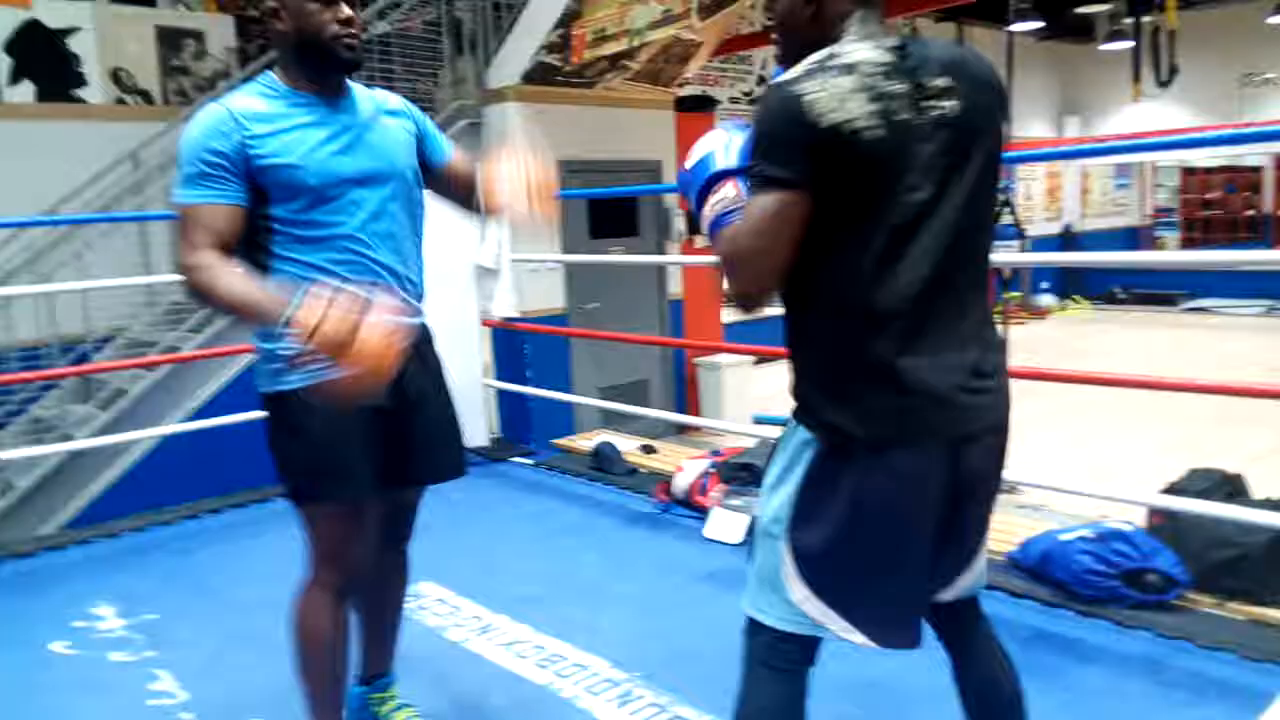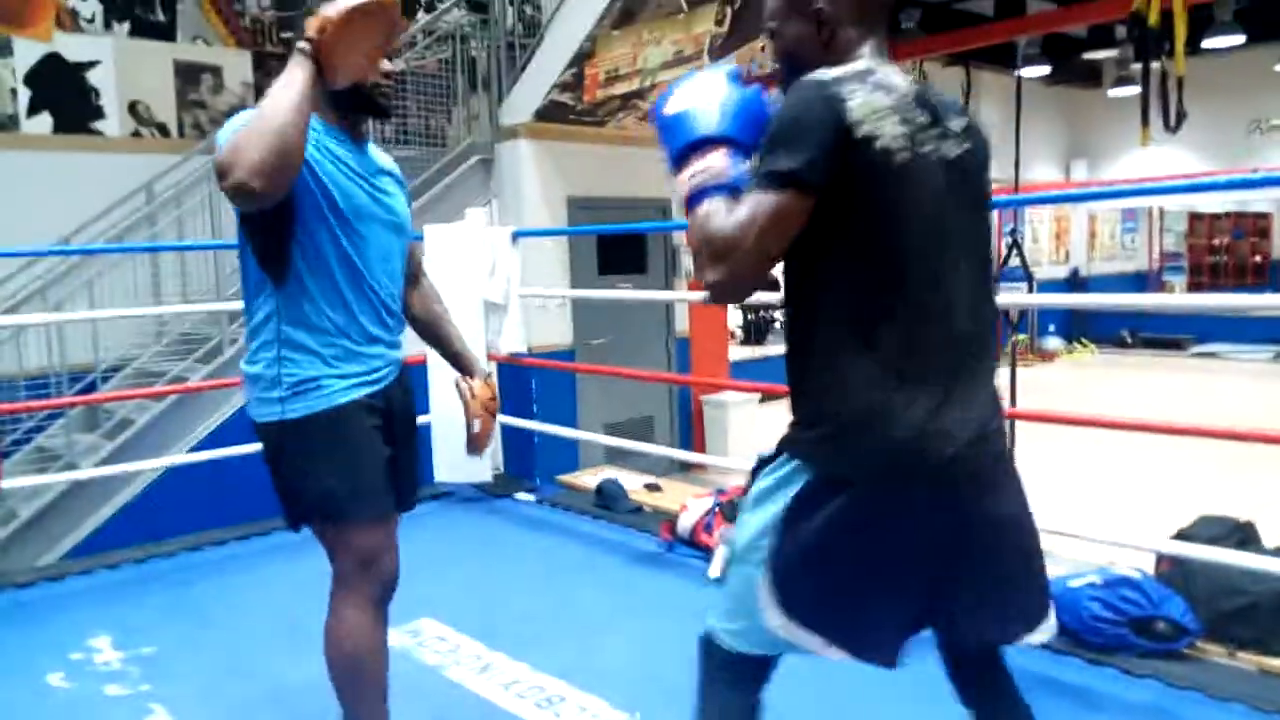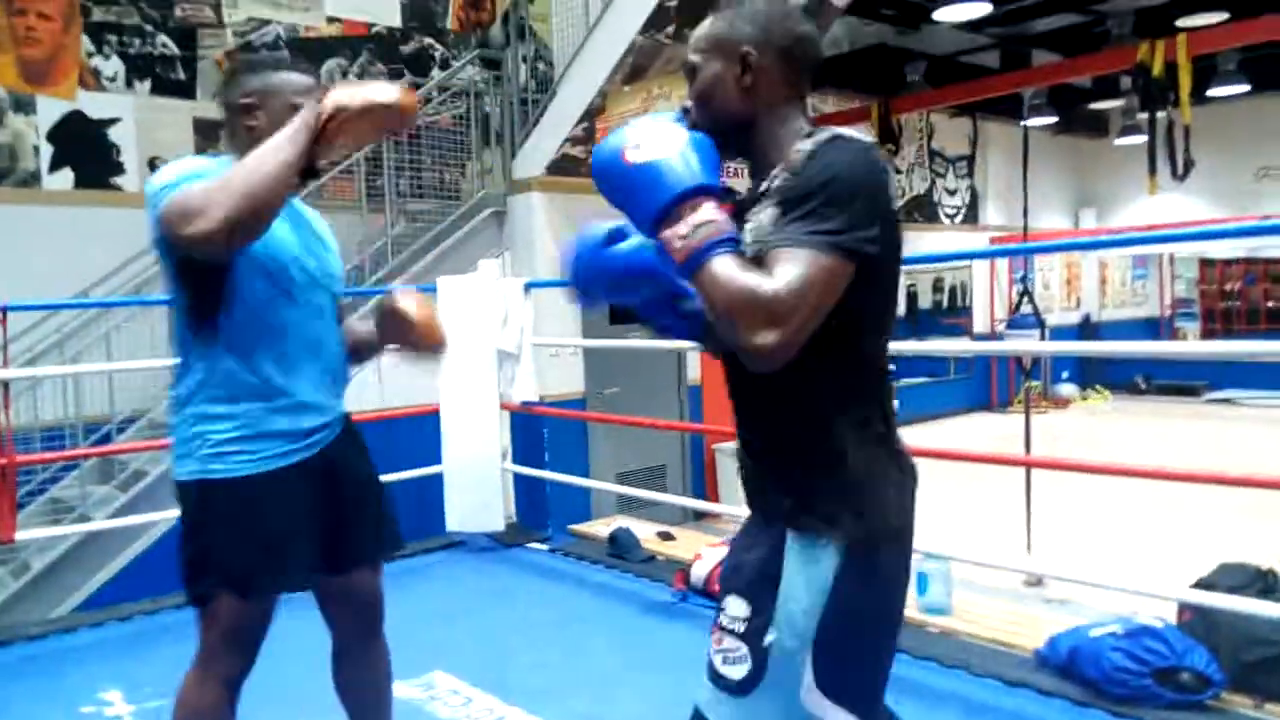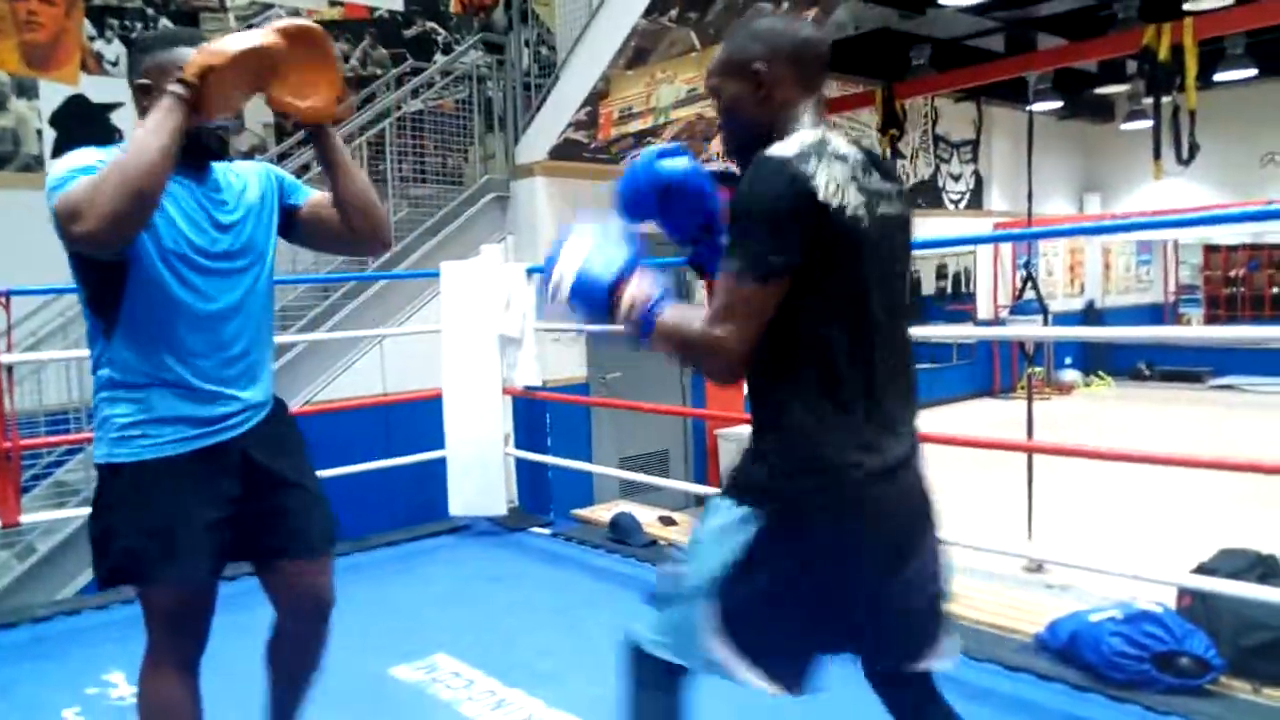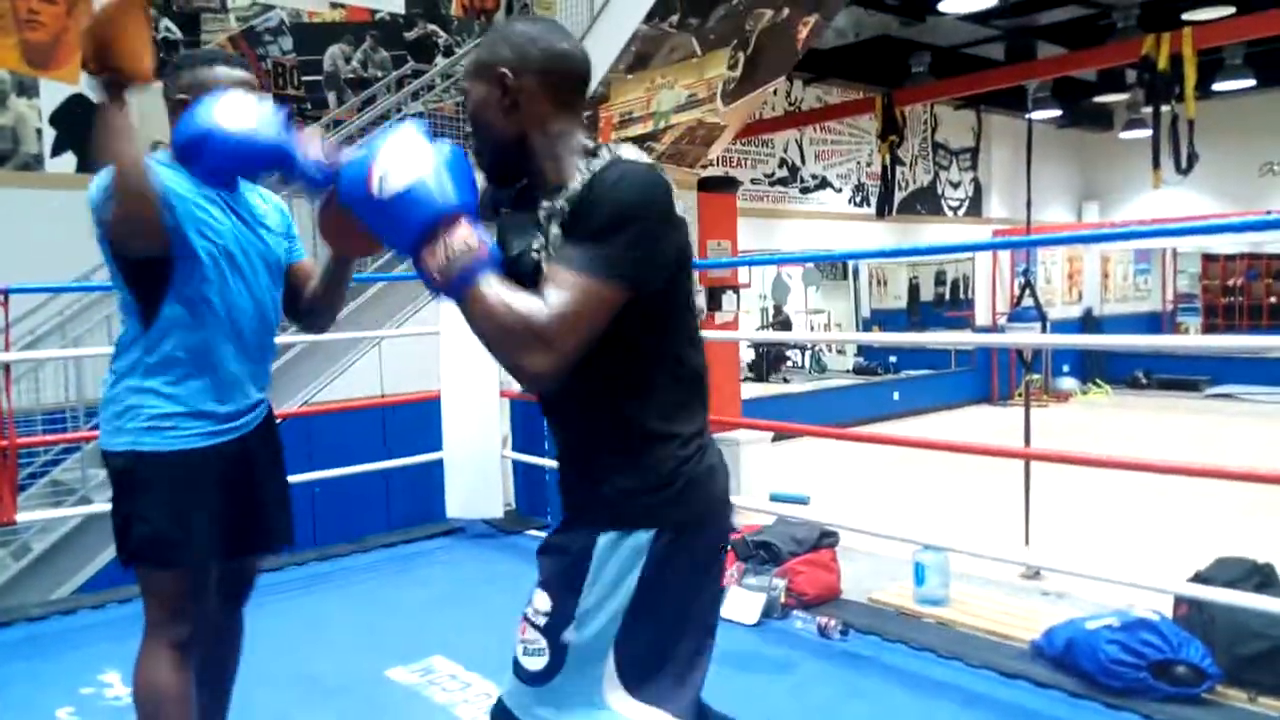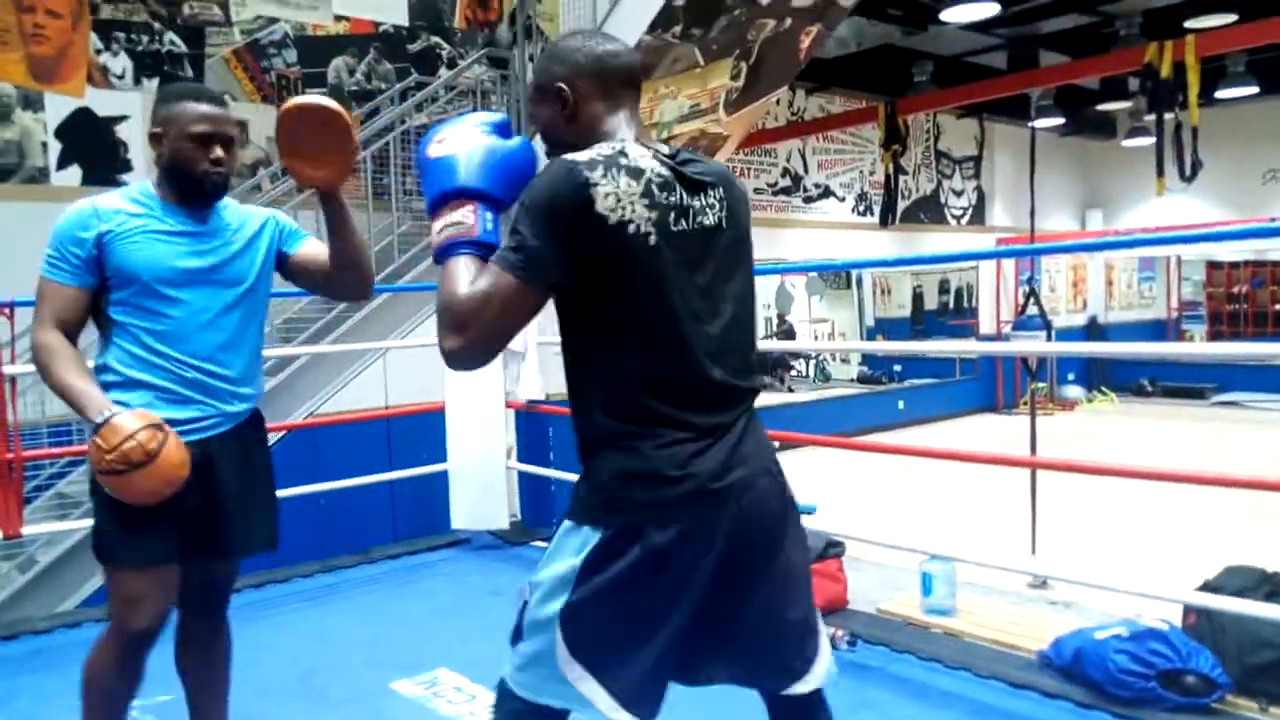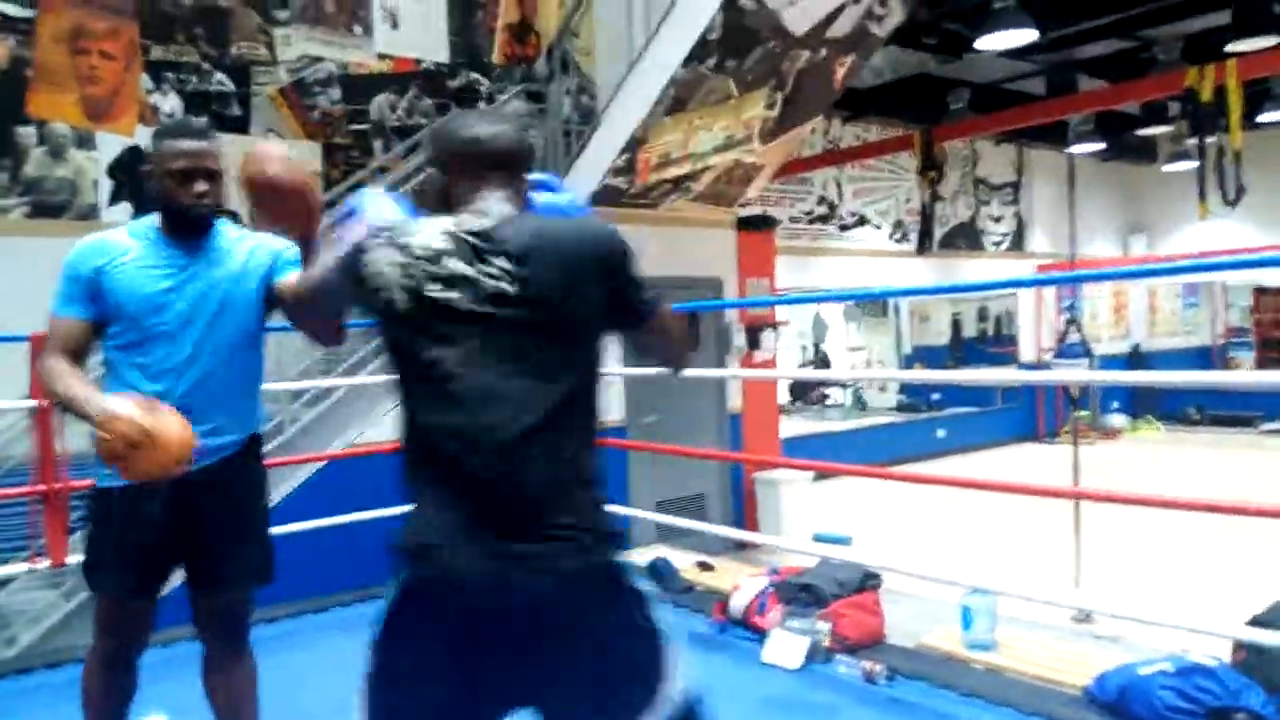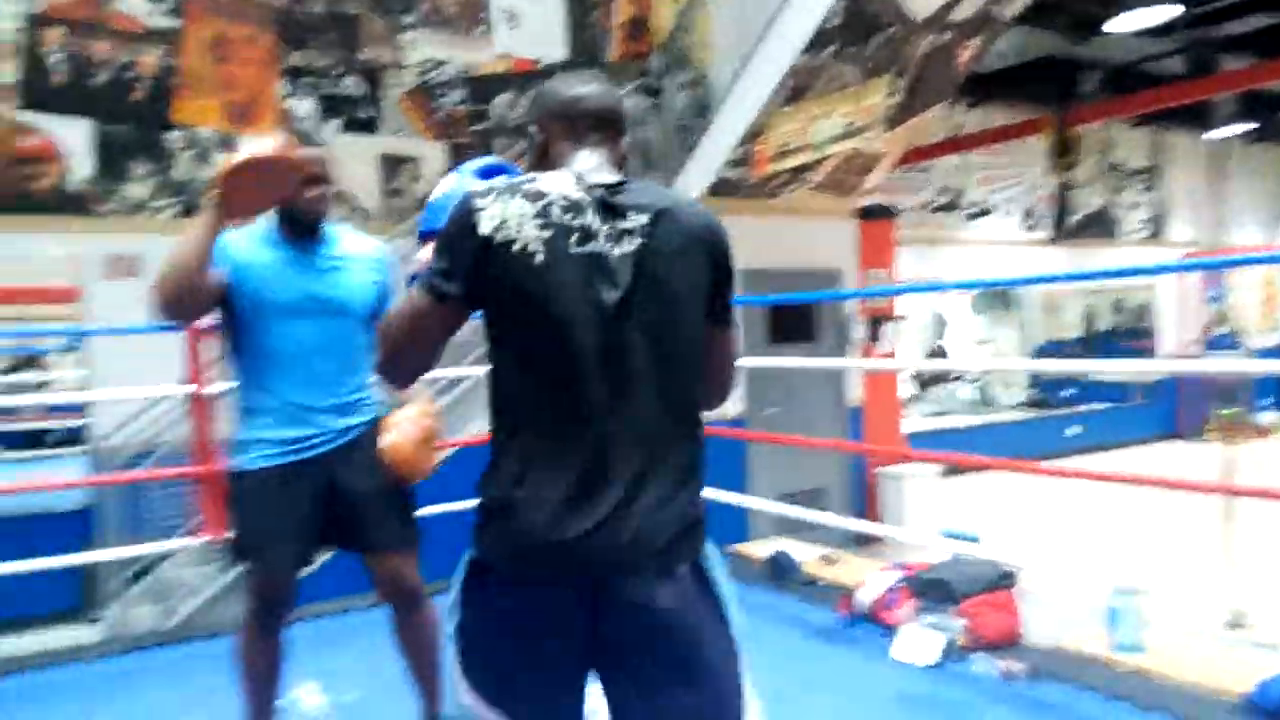
dt=0.5s
person 1, frame 1
left shoulder: (803, 98)
right shoulder: (972, 74)
left elbow: (751, 281)
left wrist: (723, 194)
left hip: (860, 418)
right hip: (973, 403)
left knee: (780, 637)
right knee: (957, 603)
person 1, frame 2
left shoulder: (822, 103)
right shoulder: (957, 126)
left elbow: (728, 270)
left wrist: (703, 156)
left hip: (851, 452)
right hip: (967, 445)
left knee: (733, 657)
right knee: (975, 654)
person 1, frame 3
left shoulder: (837, 169)
right shoulder: (781, 184)
left elbow: (769, 331)
right elbow: (738, 321)
left wrist: (684, 214)
right wrist: (655, 286)
left hip: (830, 507)
right hip: (828, 495)
person 1, frame 4
left shoulder: (777, 176)
right shoulder: (875, 177)
left elbow: (724, 352)
left wrist: (626, 285)
right wrist: (709, 241)
left hip: (798, 484)
right hip: (889, 479)
left knee: (657, 655)
person 1, frame 5
left shoulder: (625, 187)
right shoulder: (557, 196)
left elbow: (540, 351)
left wrist: (451, 246)
left hip: (643, 510)
right hip: (643, 498)
person 1, frame 6
left shoulder: (573, 186)
right shoulder: (722, 185)
left elbow: (466, 340)
left wrist: (458, 216)
left hip: (642, 505)
right hip: (752, 487)
person 1, frame 7
left shoulder: (386, 256)
right shoulder: (589, 246)
left elbow: (315, 290)
right elbow: (673, 350)
left hip: (445, 572)
right hip: (570, 566)
person 1, frame 8
left shoulder: (490, 215)
right shoulder: (696, 228)
left elbow: (397, 363)
right elbow: (713, 389)
left wrist: (441, 253)
left hip: (528, 544)
right hip: (660, 541)
person 2, frame 1
left shoulder: (395, 114)
right shoulder: (229, 125)
left elbow: (468, 184)
right elbow: (203, 261)
left wrist: (504, 182)
right wrist: (291, 311)
left hip: (406, 353)
right hip: (318, 371)
left knee: (392, 535)
right knee: (341, 559)
person 2, frame 2
left shoulder: (383, 166)
right shoulder: (270, 130)
right elbow: (251, 180)
left wrist: (470, 367)
right wrist: (309, 58)
left hip: (384, 385)
right hip: (312, 394)
left knee: (368, 571)
right knee: (368, 576)
person 2, frame 3
left shoulder: (310, 221)
right shoulder: (187, 180)
right elbow: (211, 227)
left wrist: (383, 332)
right wrist: (306, 126)
left hip: (327, 445)
right hip: (238, 462)
left knee: (361, 615)
right knee: (228, 650)
person 2, frame 4
left shoulder: (260, 183)
right shoulder: (88, 169)
left elbow: (370, 238)
right elbow: (98, 227)
left wrist: (320, 127)
right wrist: (179, 100)
left hip: (259, 428)
right hip: (157, 448)
left knee: (311, 601)
right knee: (178, 638)
person 2, frame 5
left shoulder: (271, 208)
right shoulder: (143, 182)
left elbow: (313, 315)
right elbow: (145, 235)
left wrist: (345, 248)
right wrist: (114, 98)
left hip: (248, 431)
right hip: (165, 437)
left knee: (227, 601)
right knee: (178, 624)
person 2, frame 6
left shoulder: (263, 227)
right shoulder: (95, 221)
left elbow: (355, 286)
right elbow: (50, 335)
left wrist: (330, 193)
right wrist: (104, 415)
left hip: (234, 439)
left knee: (209, 605)
right knee: (138, 620)
person 2, frame 7
left shoulder: (263, 254)
right shoulder: (99, 256)
left elbow: (327, 329)
right elbow: (54, 363)
left wrist: (309, 236)
right wrist: (105, 410)
left hip: (228, 468)
right hip: (129, 474)
left knee: (227, 631)
right knee: (118, 640)
person 2, frame 8
left shoulder: (369, 256)
right shoulder: (239, 251)
right elbow: (174, 305)
right wrist: (215, 213)
left hip: (359, 445)
right hip: (272, 455)
left knee: (406, 587)
right knee: (268, 603)
